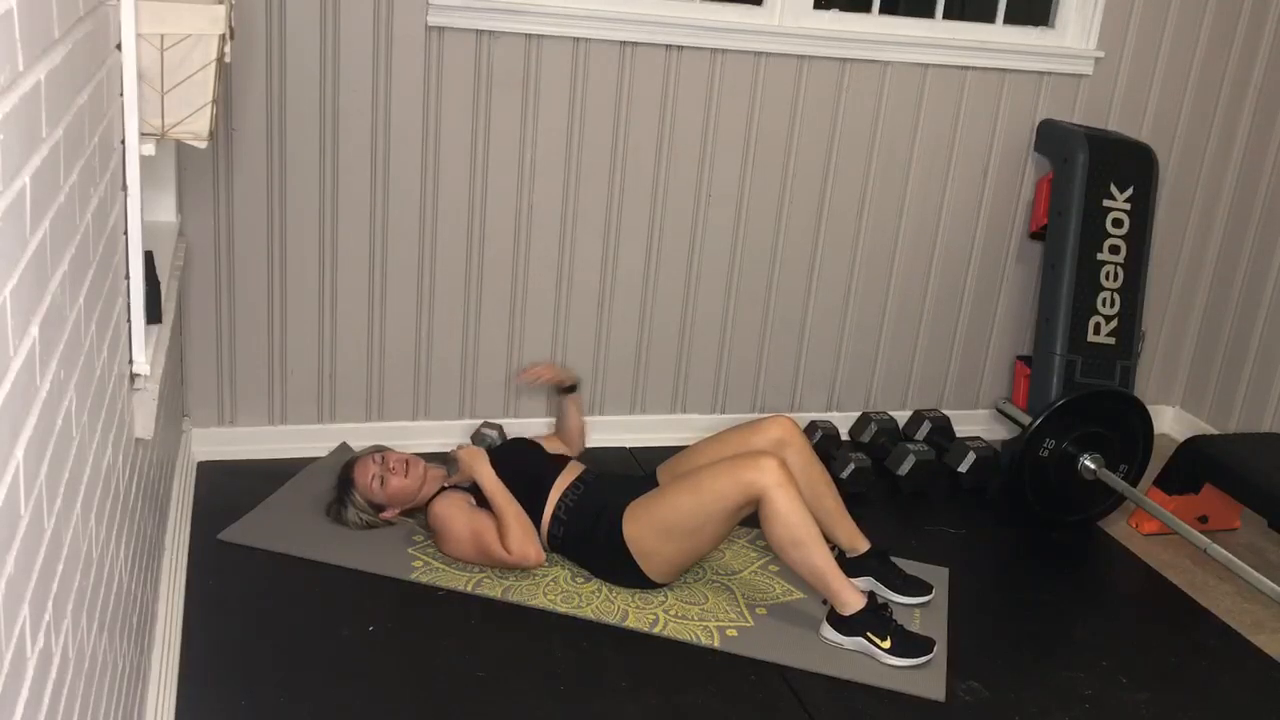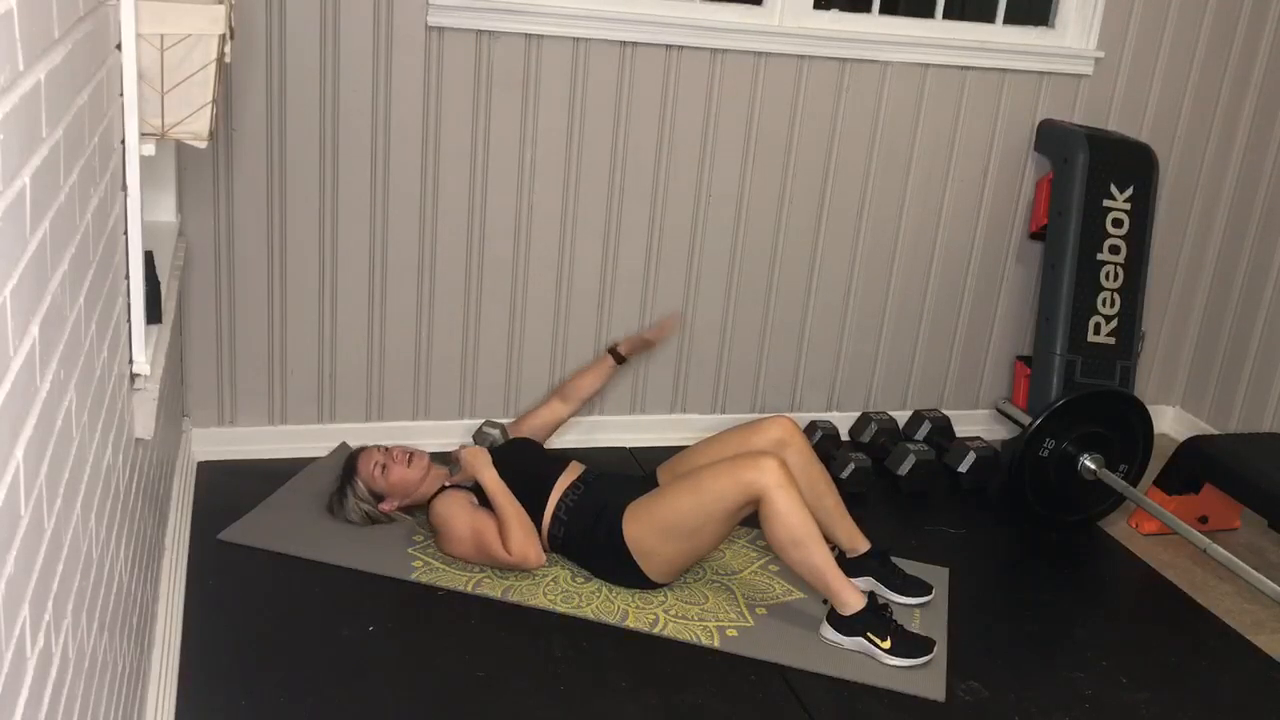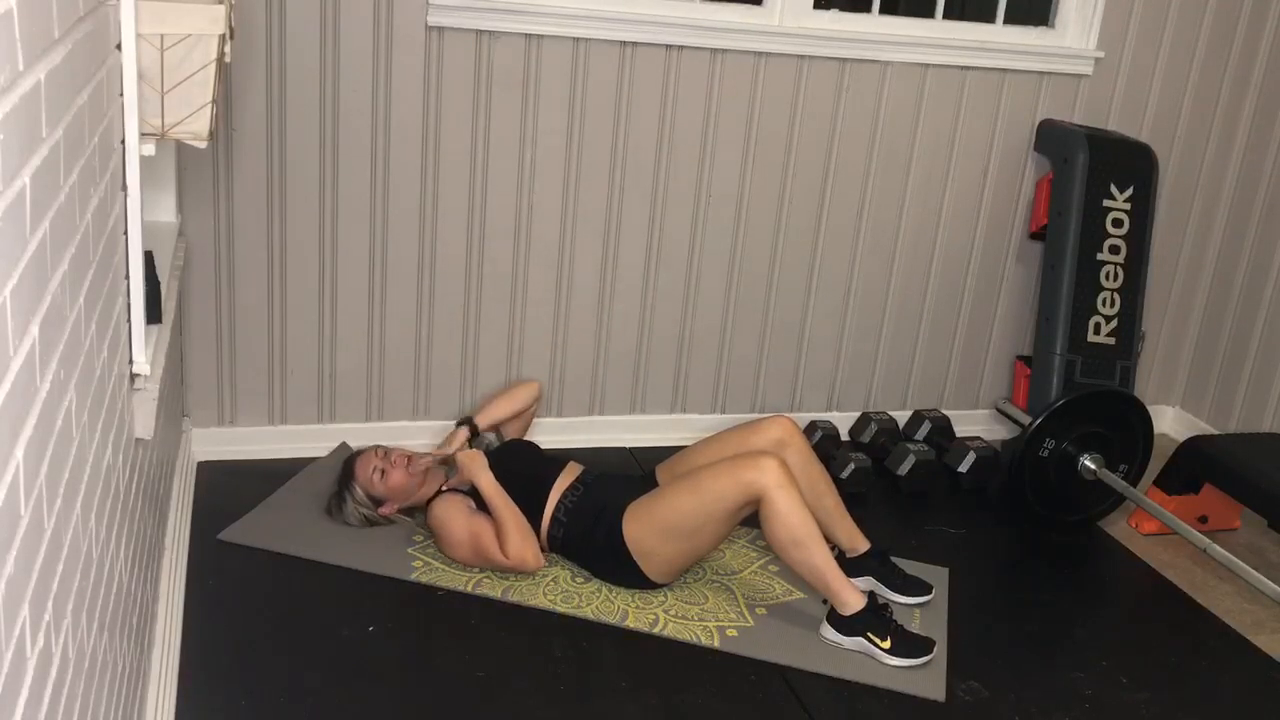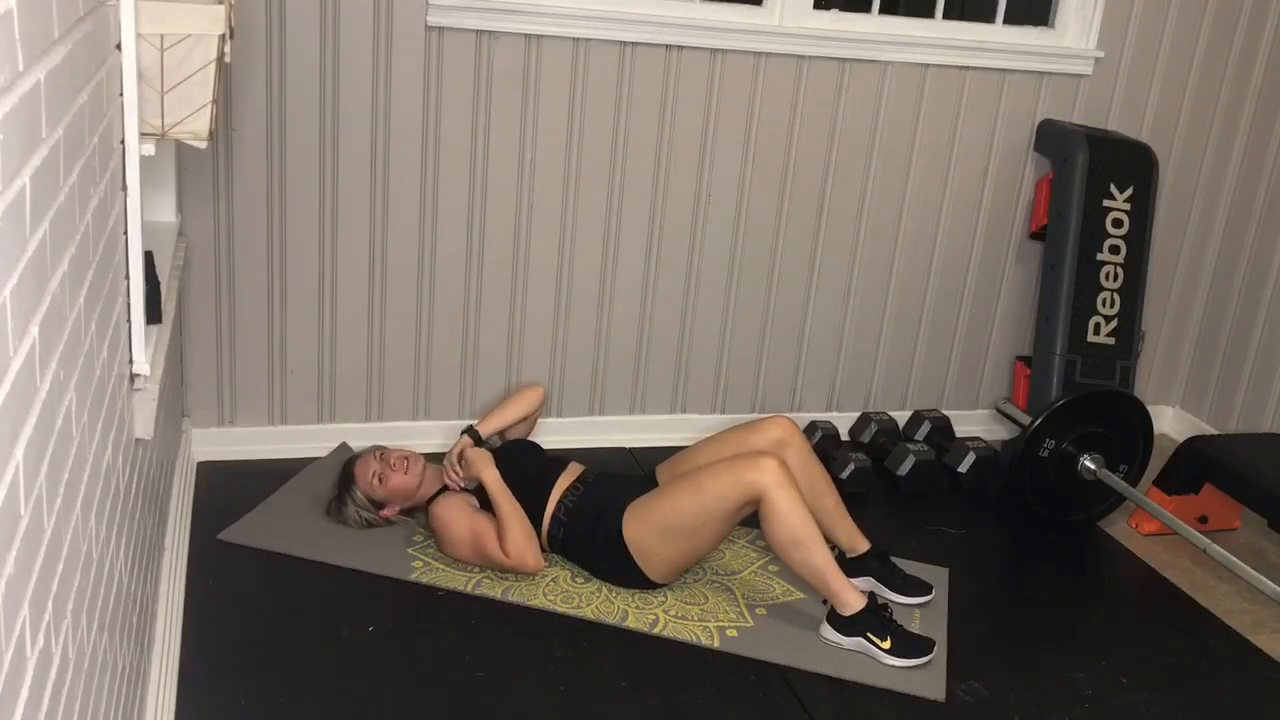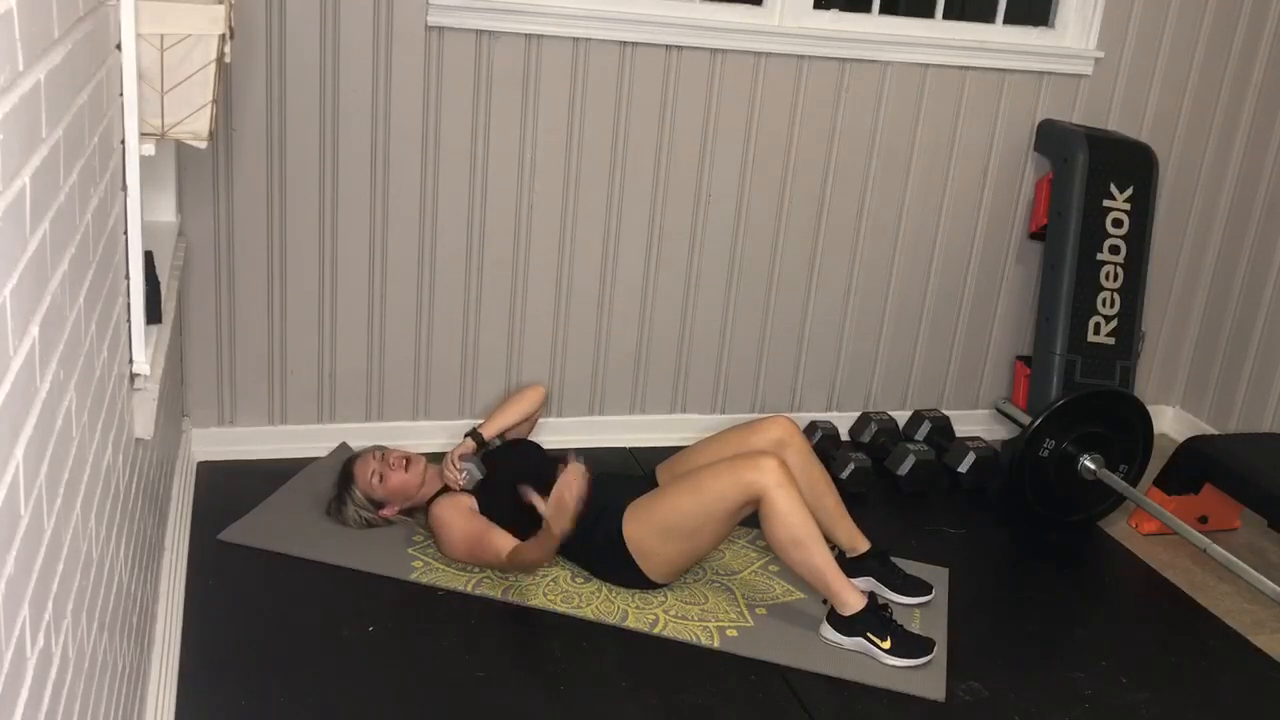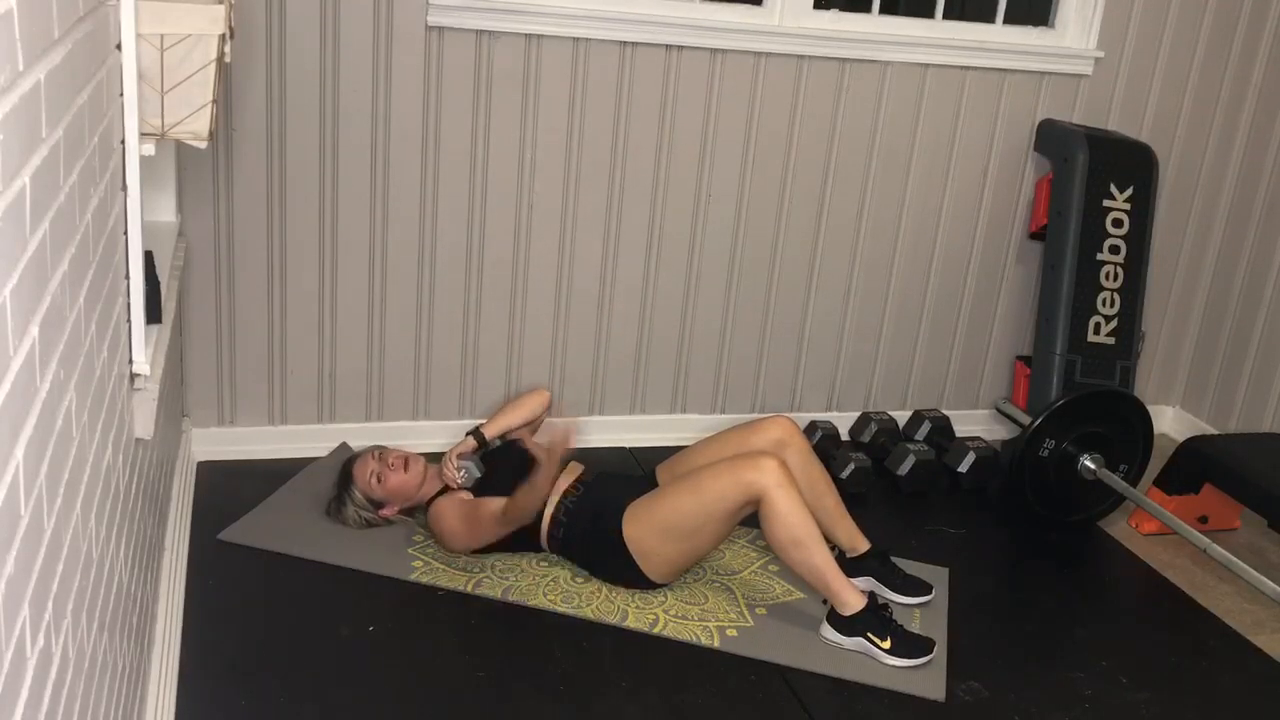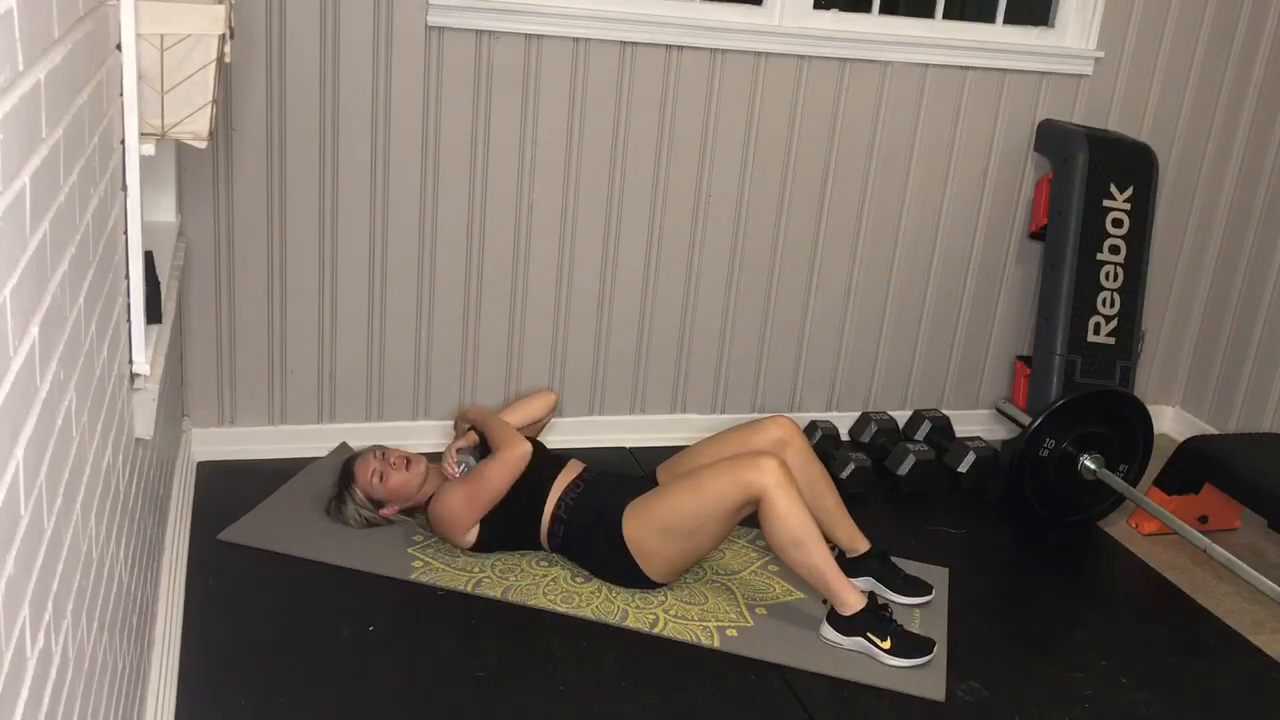
dt=0.4s
person 1, frame 1
left shoulder: (473, 468)
right shoulder: (447, 514)
left elbow: (569, 445)
right elbow: (527, 552)
left wrist: (565, 387)
right wrist: (484, 475)
left hip: (639, 488)
right hip: (621, 539)
left knee: (781, 431)
right knee: (765, 471)
left ankle: (861, 559)
right ankle: (851, 614)
person 1, frame 2
left shoulder: (492, 450)
right shoulder: (449, 513)
left elbow: (564, 401)
right elbow: (527, 553)
left wrist: (623, 351)
right wrist: (486, 476)
left hip: (640, 492)
right hip: (621, 541)
left knee: (781, 432)
right knee: (764, 474)
left ankle: (860, 560)
right ankle: (852, 614)
person 1, frame 3
left shoulder: (480, 454)
right shoulder: (446, 515)
left elbow: (529, 390)
right elbow: (526, 556)
left wrist: (466, 430)
right wrist: (482, 478)
left hip: (637, 489)
right hip: (619, 542)
left knee: (780, 431)
right knee: (765, 473)
left ankle: (861, 560)
right ankle: (852, 615)
person 1, frame 4
left shoulder: (474, 455)
right shoulder: (447, 514)
left elbow: (533, 393)
right elbow: (526, 558)
left wrist: (473, 436)
right wrist: (488, 476)
left hip: (637, 489)
right hip: (620, 541)
left knee: (780, 431)
right knee: (764, 472)
left ankle: (861, 560)
right ankle: (852, 616)
person 1, frame 5
left shoulder: (474, 461)
right shoulder: (446, 515)
left elbow: (535, 394)
right elbow: (518, 557)
left wrist: (474, 439)
right wrist: (556, 526)
left hip: (638, 490)
right hip: (620, 542)
left knee: (779, 431)
right knee: (765, 473)
left ankle: (860, 560)
right ankle: (851, 615)
person 1, frame 6
left shoulder: (471, 462)
right shoulder: (446, 515)
left elbow: (539, 399)
right elbow: (514, 512)
left wrist: (474, 438)
right wrist: (545, 467)
left hip: (637, 490)
right hip: (619, 542)
left knee: (780, 432)
right knee: (764, 474)
left ankle: (860, 561)
right ankle: (852, 617)
person 1, frame 7
left shoulder: (467, 471)
right shoulder: (449, 509)
left elbow: (544, 402)
right elbow: (519, 455)
left wrist: (471, 434)
right wrist: (479, 418)
left hip: (635, 491)
right hip: (615, 542)
left knee: (780, 432)
right knee: (764, 474)
left ankle: (861, 561)
right ankle: (852, 617)
